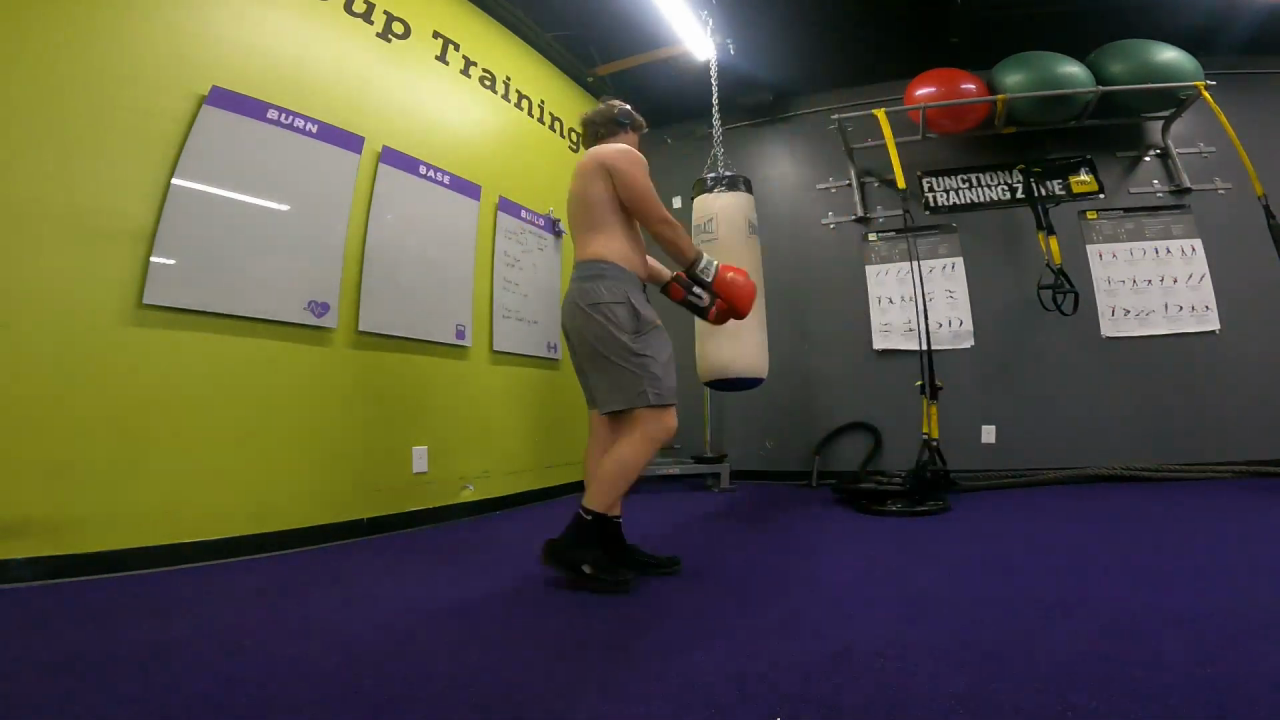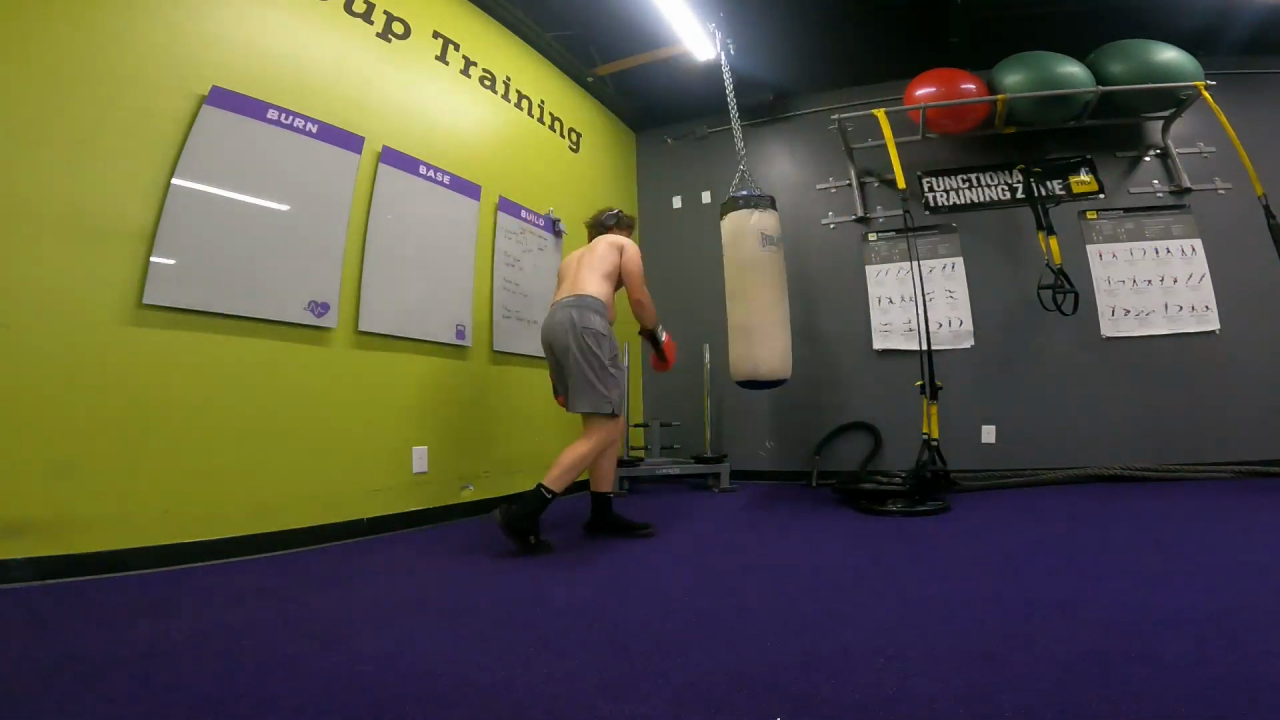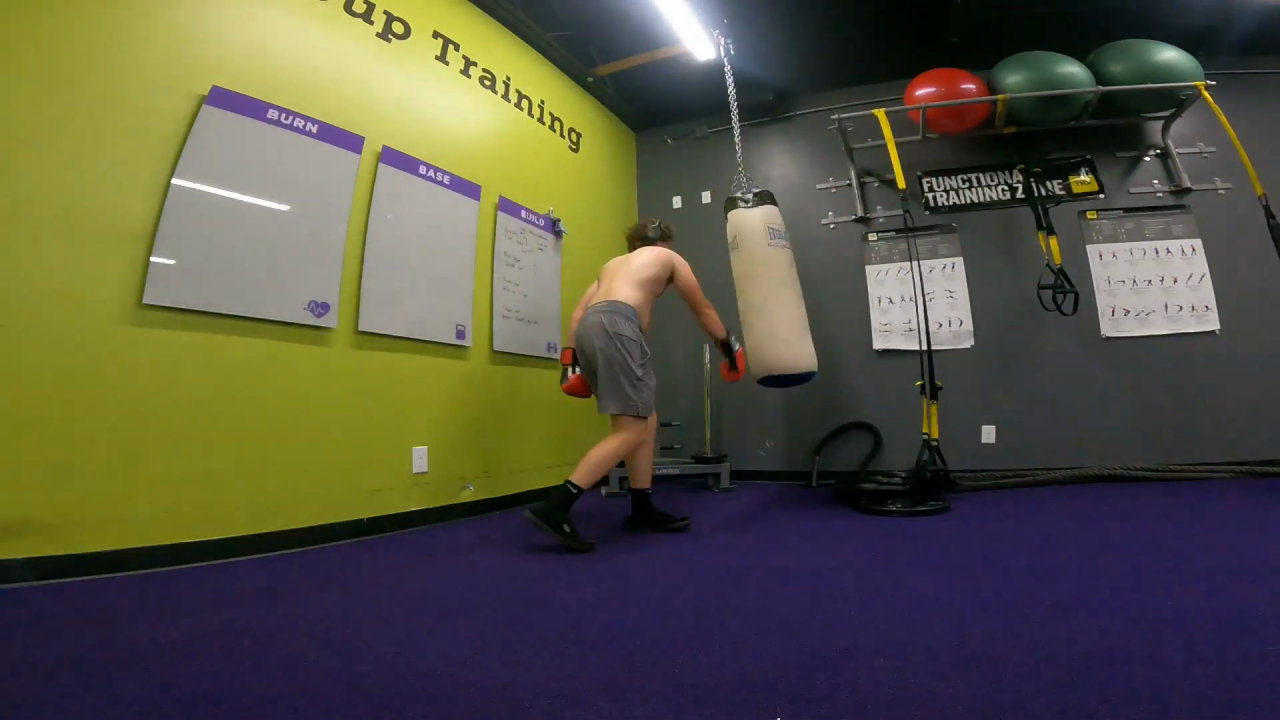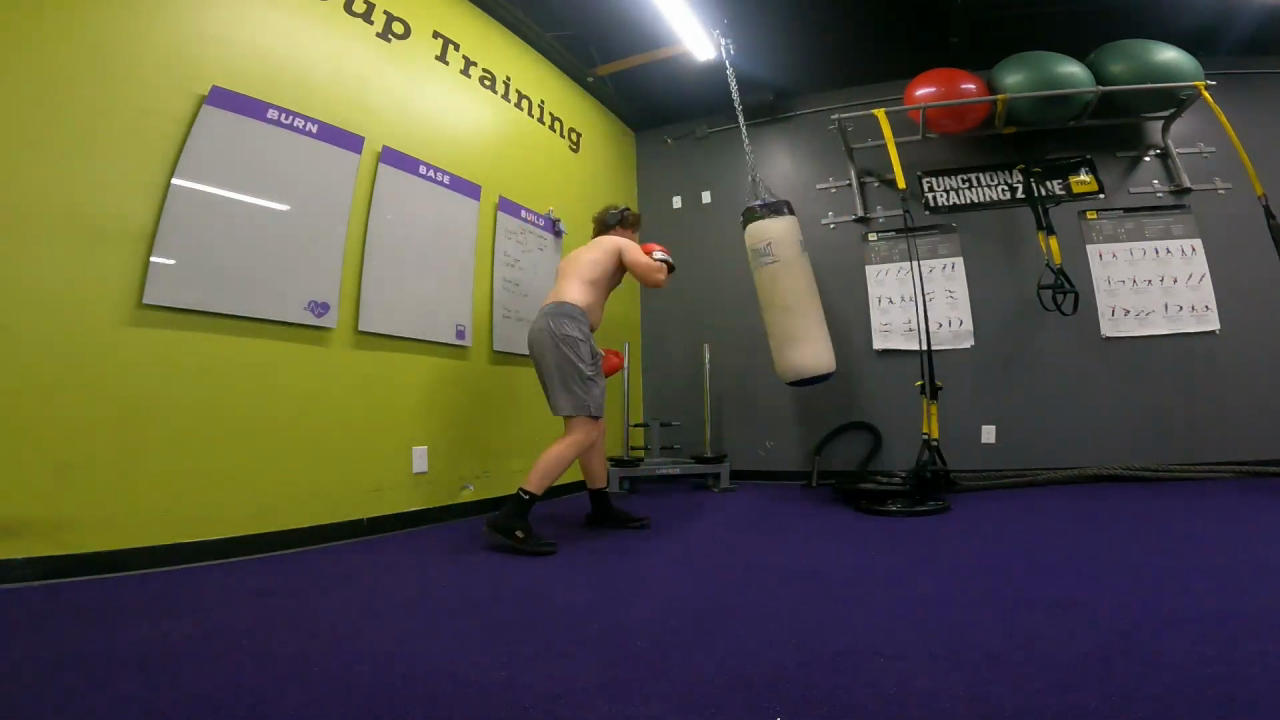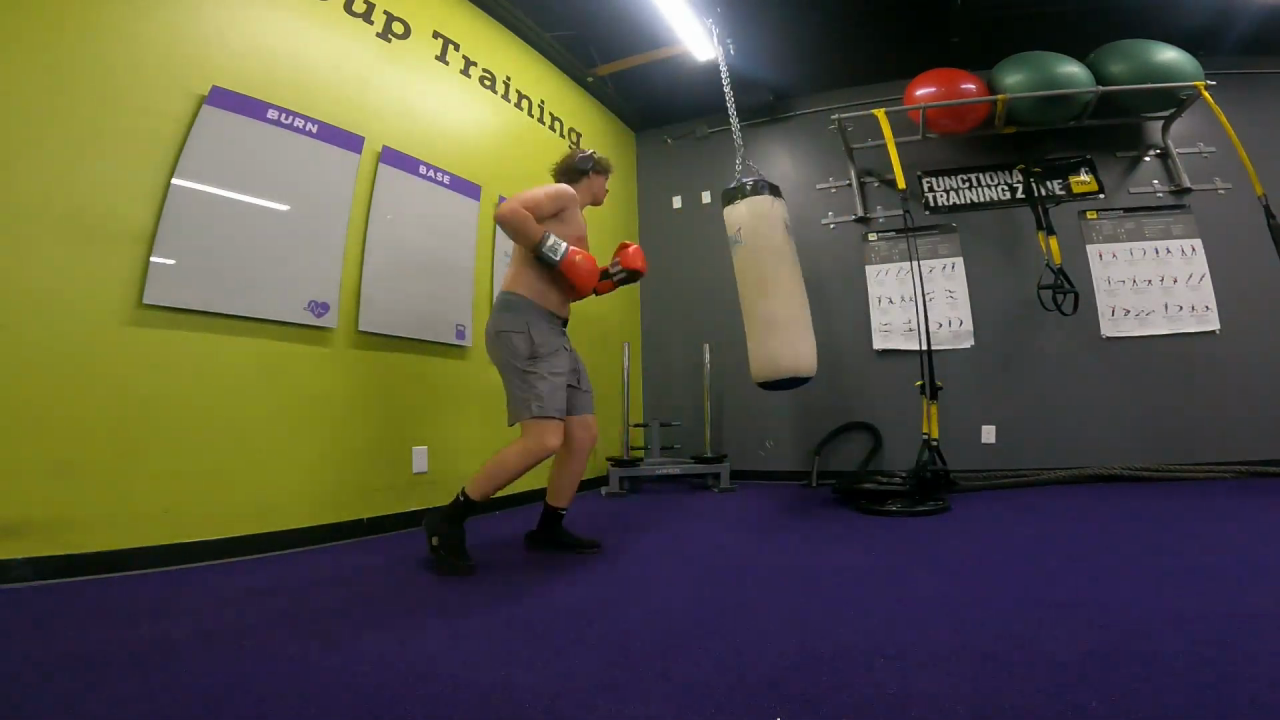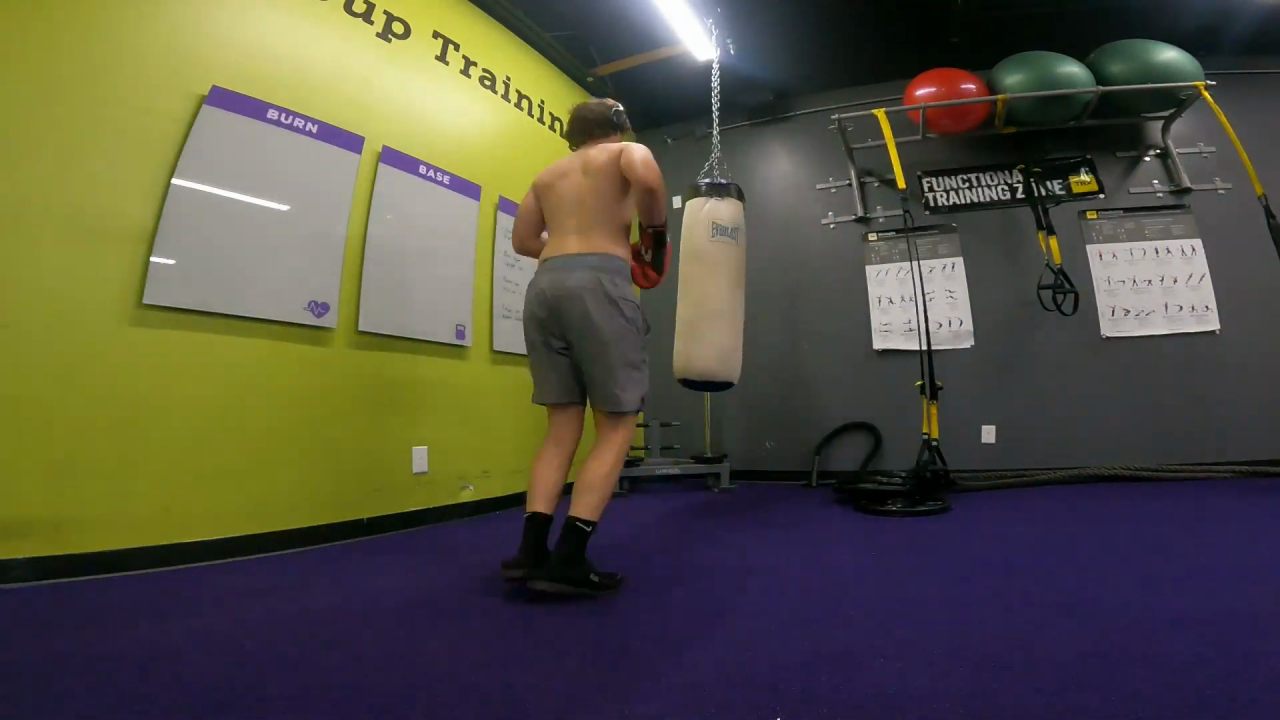
dt=0.4s
person 1, frame 1
left shoulder: (591, 171)
right shoulder: (620, 154)
right elbow: (658, 222)
left wrist: (689, 290)
right wrist: (706, 270)
left hip: (595, 299)
right hip: (610, 299)
left knee: (612, 428)
right knee: (656, 424)
left ankle: (609, 545)
right ankle: (578, 541)
person 1, frame 2
left shoulder: (575, 257)
right shoulder: (624, 244)
right elbow: (638, 295)
left wrist: (560, 381)
right wrist: (658, 337)
left hip: (561, 324)
right hip: (584, 324)
left knee: (614, 426)
right knee: (601, 433)
left ankle: (603, 515)
right ankle: (524, 510)
person 1, frame 3
left shoulder: (614, 265)
right shoulder: (669, 258)
left elbow: (579, 310)
right elbow: (703, 309)
left wrist: (571, 357)
right wrist: (731, 346)
left hip: (593, 328)
right hip: (616, 330)
left knee: (647, 424)
right knee: (630, 432)
left ankle: (643, 510)
right ankle: (556, 508)
person 1, frame 4
left shoulder: (582, 253)
right shoulder: (620, 245)
right elbow: (655, 279)
left wrist: (592, 353)
right wrist: (661, 257)
left hip: (559, 333)
right hip: (562, 332)
left knee: (592, 429)
right knee: (582, 434)
left ankle: (602, 508)
right ankle: (511, 517)
person 1, frame 5
left shoulder: (569, 219)
right shoulder: (559, 195)
right elbow: (506, 212)
left wrist: (611, 276)
right wrist: (556, 253)
left hip: (548, 334)
right hip: (522, 327)
left knee: (584, 438)
right knee: (544, 441)
left ankle: (550, 529)
right ankle: (450, 519)
person 1, frame 6
left shoulder: (548, 174)
right shoulder: (630, 153)
left elbow: (522, 241)
right elbow: (649, 180)
right wrist: (655, 239)
left hip: (547, 289)
right hip: (602, 285)
left knee: (562, 431)
right knee: (617, 431)
left ankle: (532, 552)
right ankle: (569, 558)
